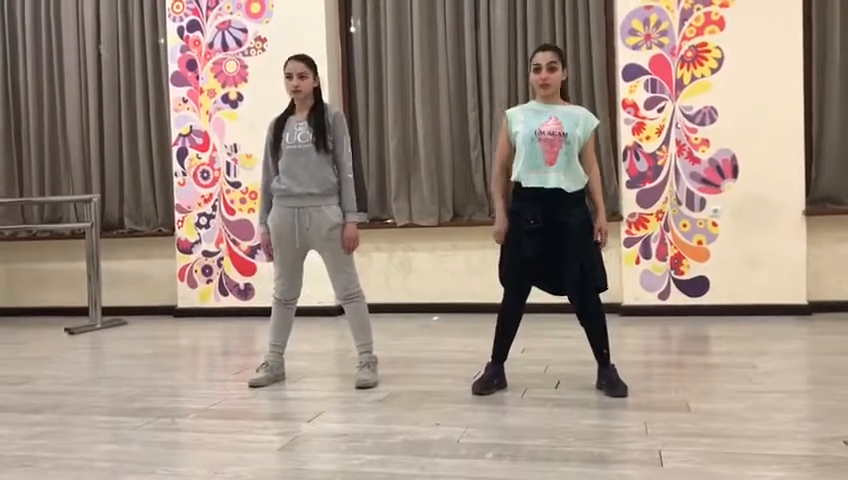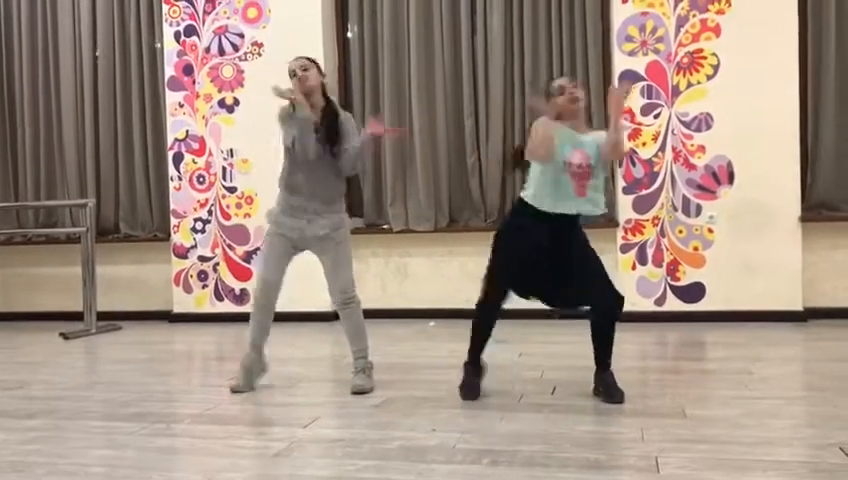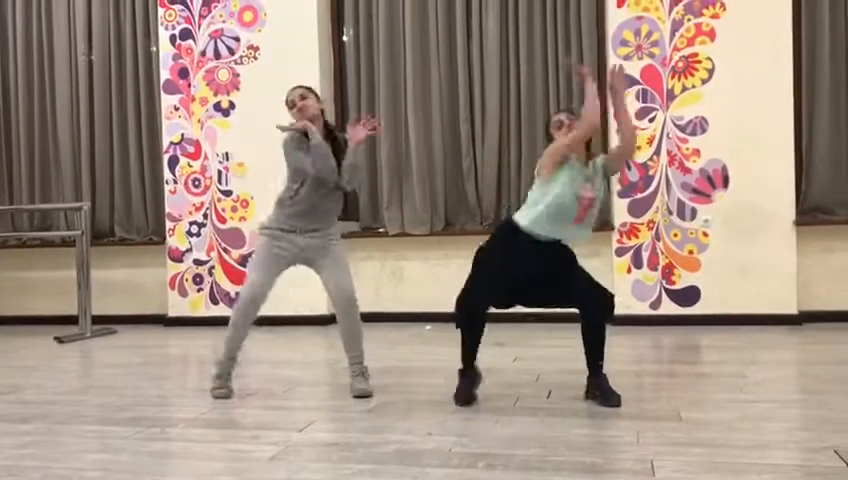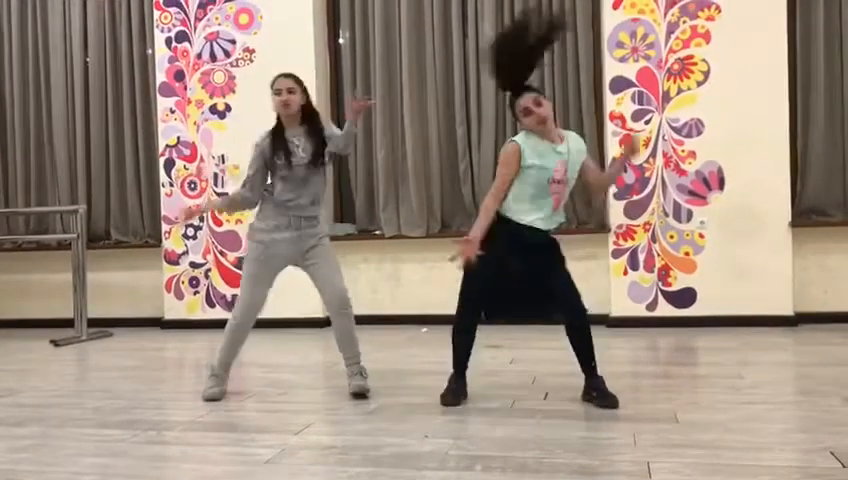
dt=0.4s
person 1, frame 1
left shoulder: (582, 117)
right shoulder: (515, 117)
left elbow: (591, 169)
right elbow: (500, 169)
left wrist: (601, 214)
right wrist: (500, 213)
left hip: (570, 207)
right hip: (527, 207)
left knee: (585, 293)
right knee: (515, 292)
left ankle: (606, 369)
right ankle: (495, 368)
person 1, frame 2
left shoulder: (598, 139)
right shoulder: (545, 126)
left elbow: (616, 156)
right elbow: (539, 154)
left wrist: (616, 112)
right wrist: (556, 115)
left hip: (568, 229)
right hip: (527, 222)
left knee: (607, 301)
right knee: (494, 295)
left ankle: (603, 375)
right ankle: (472, 367)
person 1, frame 3
left shoulder: (599, 165)
right shoulder: (556, 154)
left elbow: (628, 149)
right elbow: (590, 125)
left wrist: (619, 96)
right wrist: (590, 84)
left hip: (553, 250)
right hip: (516, 242)
left knee: (598, 302)
right knee: (470, 305)
left ankle: (596, 379)
right ankle: (468, 372)
person 1, frame 4
left shoulder: (574, 143)
right shoulder: (517, 147)
left elbow: (599, 182)
right elbow: (495, 196)
left wrist: (623, 160)
right wrist: (474, 236)
left hip: (541, 239)
right hip: (502, 237)
left knee: (574, 311)
right knee: (470, 306)
left ankle: (593, 382)
right ankle: (458, 376)
person 2, frame 1
left shoulder: (332, 117)
right shoulder: (278, 126)
left elbow: (347, 169)
right elbow: (268, 177)
left wrist: (352, 217)
right wrist: (264, 223)
left hip: (325, 213)
right hip: (285, 215)
left knee: (348, 289)
right knee: (284, 292)
left ankle: (367, 360)
right ankle: (274, 362)
person 2, frame 2
left shoulder: (341, 119)
right shoulder: (289, 114)
left elbow: (350, 166)
right elbow: (305, 151)
left wrist: (367, 138)
right wrist: (299, 105)
left hip: (328, 219)
right hip: (287, 216)
left knee: (344, 294)
right knee: (265, 285)
left ankle: (362, 366)
right ankle: (252, 361)
person 2, frame 3
left shoulder: (339, 141)
right shoulder: (293, 141)
left elbow: (348, 182)
right elbow: (325, 172)
left wrist: (353, 145)
left hip: (322, 236)
right hip: (281, 232)
left knee: (345, 298)
right knee: (252, 294)
left ankle: (358, 371)
right ankle: (225, 366)
person 2, frame 4
left shoulder: (320, 128)
right shoulder: (267, 143)
left elbow: (342, 145)
right elbow: (249, 196)
left wrist: (353, 120)
right wrist: (212, 205)
left hip: (312, 232)
right hip: (270, 232)
left knee: (339, 300)
right knee: (247, 308)
left ankle: (355, 371)
right ankle: (218, 374)
